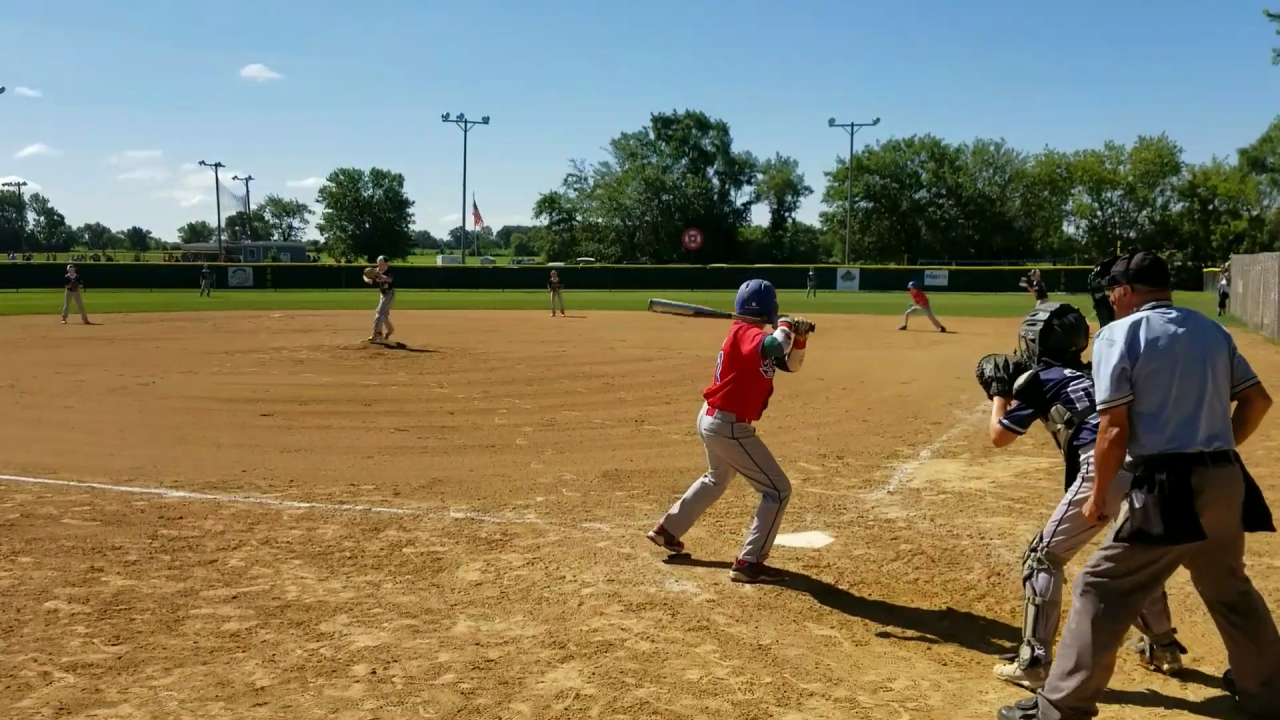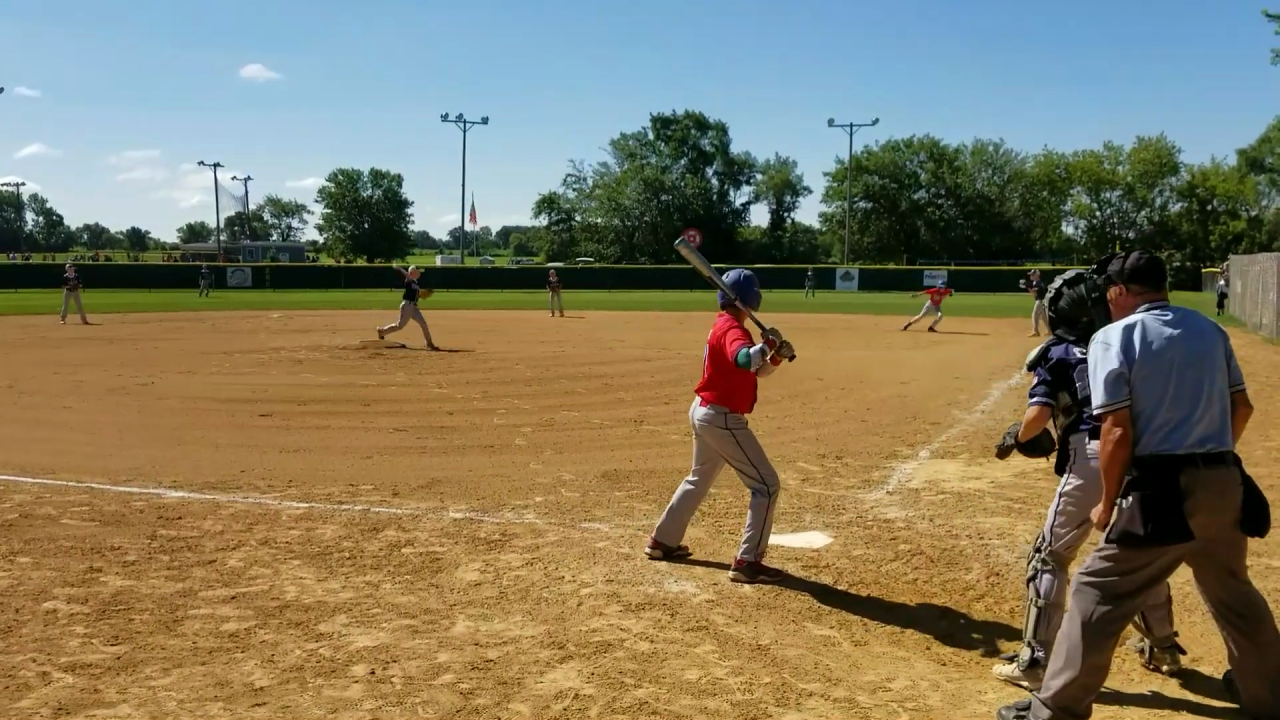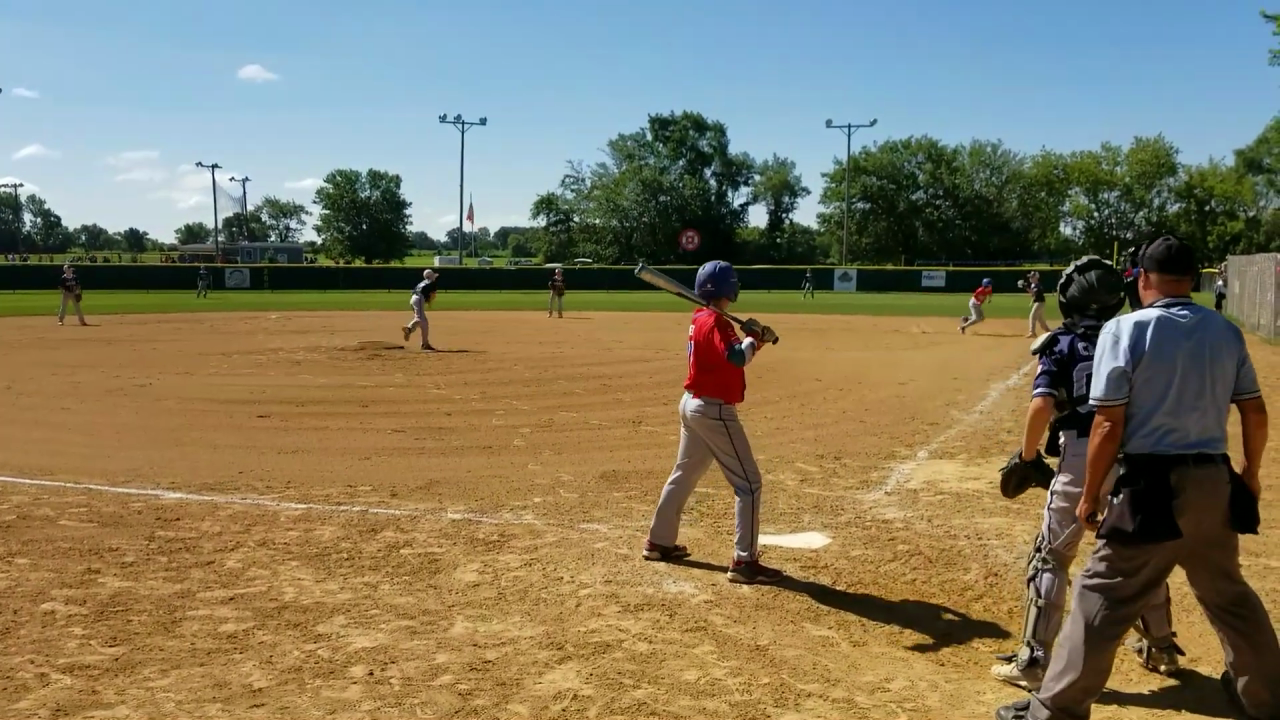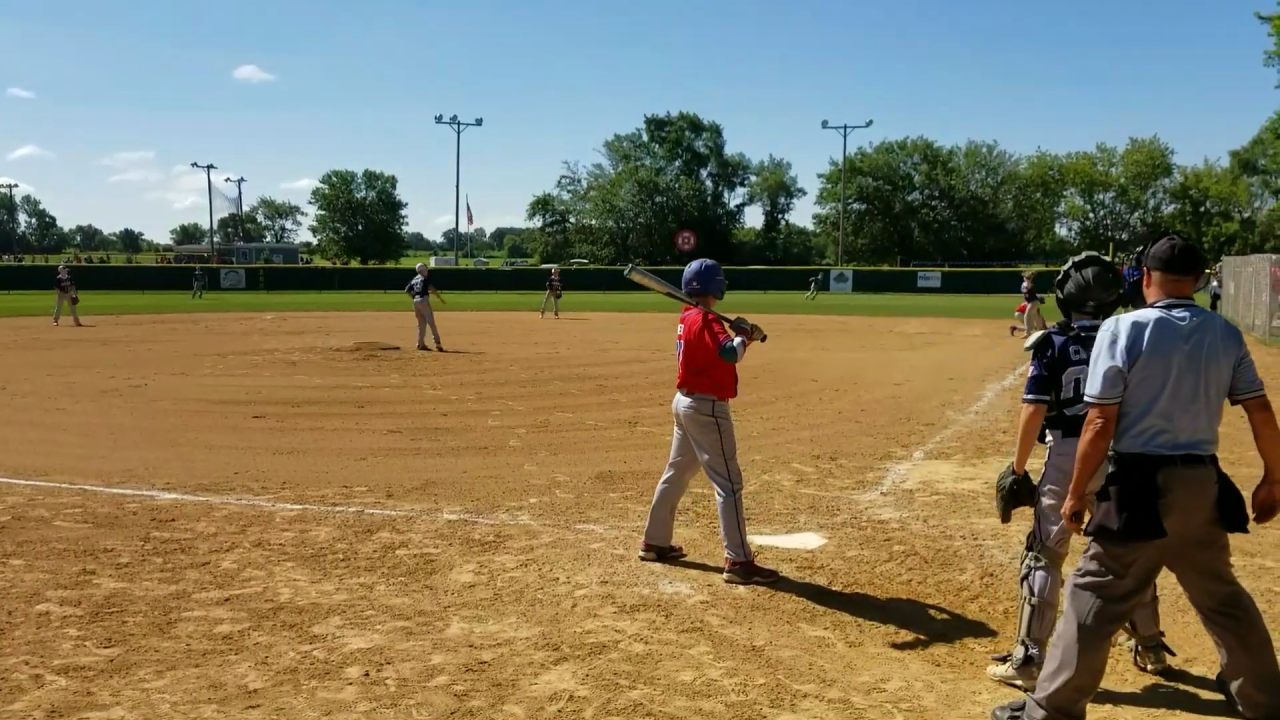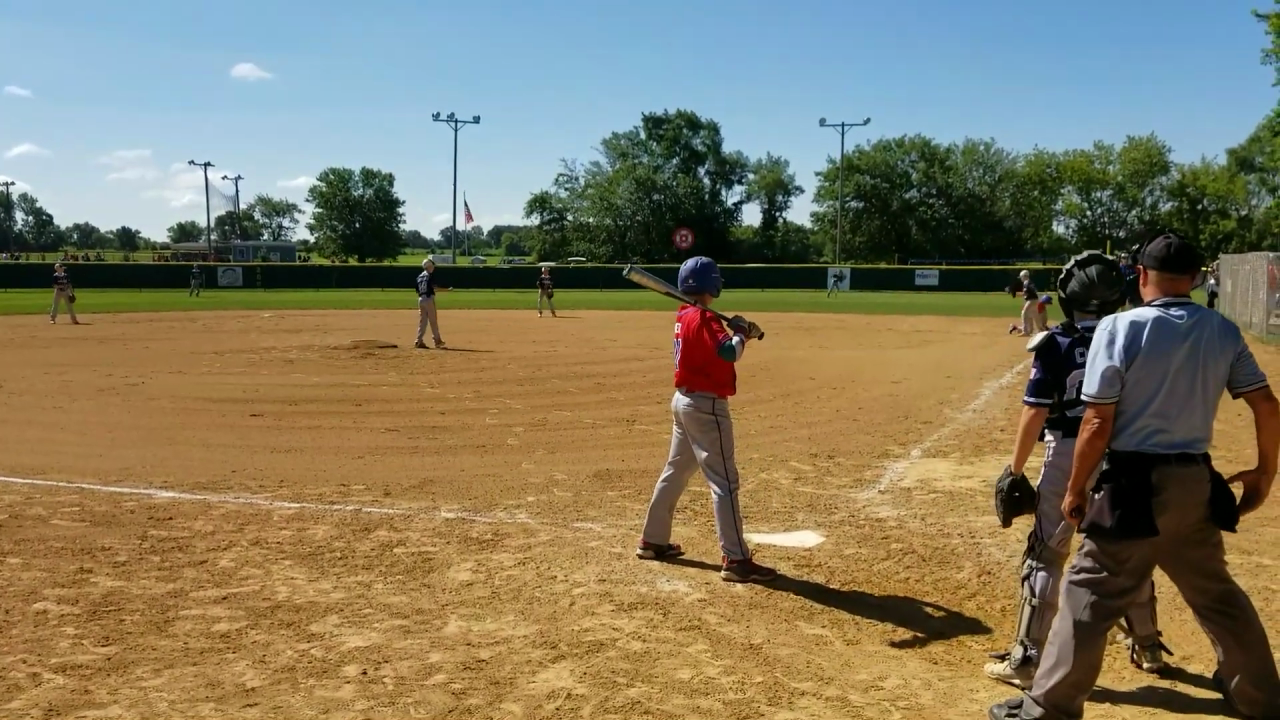
dt=0.4s
person 1, frame 1
left shoulder: (1120, 334)
right shoulder: (1210, 329)
left elbow: (1115, 428)
left wrist: (1098, 495)
left hip: (1168, 487)
right hip: (1226, 480)
left knee: (1102, 591)
right knee: (1231, 591)
person 1, frame 2
left shoulder: (1113, 338)
right shoulder: (1208, 329)
left elbow: (1117, 432)
right elbow: (1241, 407)
left wrist: (1108, 502)
left hip: (1163, 488)
right hip: (1226, 483)
left knee: (1097, 594)
right knee: (1234, 593)
person 1, frame 3
left shoulder: (1124, 330)
right shoulder: (1226, 331)
left elbow: (1109, 426)
left wrist: (1091, 496)
left hip: (1153, 486)
right hip: (1214, 483)
left knee: (1101, 598)
right knee: (1229, 595)
person 1, frame 4
left shoulder: (1123, 329)
right shoulder: (1226, 334)
left elbow: (1100, 424)
left wrist: (1076, 493)
left hip: (1141, 486)
right hip: (1203, 484)
left knee: (1093, 599)
right knee: (1222, 596)
person 1, frame 5
left shoulder: (1120, 328)
right shoulder: (1223, 331)
left elbow: (1097, 424)
left wrist: (1075, 489)
left hip: (1134, 485)
right hip: (1196, 483)
left knee: (1088, 597)
right knee: (1217, 593)
person 2, frame 1
left shoulder: (1039, 380)
right shoulder: (1095, 374)
left elbow: (999, 436)
left wrist: (1000, 393)
left knee: (1043, 557)
left ankle: (1034, 661)
right ankle: (1162, 647)
person 2, frame 2
left shoulder: (1054, 354)
left elbow: (1037, 415)
left wrist: (1019, 437)
left hip: (1092, 458)
left knee: (1049, 557)
left ankle: (1035, 661)
right ankle: (1162, 648)
person 2, frame 3
left shoulder: (1060, 344)
left elbow: (1041, 405)
left wrist: (1027, 456)
left hip: (1082, 456)
left knee: (1050, 557)
left ankle: (1034, 660)
right ankle: (1160, 647)
person 2, frame 4
left shoulder: (1052, 343)
left elbow: (1033, 411)
left wrist: (1018, 468)
left hip: (1067, 457)
left knee: (1043, 554)
left ankle: (1028, 660)
right ankle: (1150, 647)
person 2, frame 5
left shoulder: (1055, 345)
left elbow: (1035, 413)
left wrist: (1014, 469)
left hip: (1068, 457)
left knee: (1045, 555)
left ankle: (1027, 659)
right ankle: (1147, 646)
person 3, frame 1
left shoulder: (747, 334)
right shoulder: (747, 333)
left elbow: (791, 364)
right elbow: (774, 346)
left wrist: (799, 337)
right wrist: (785, 327)
left hip: (712, 419)
right hip: (729, 426)
left knee: (716, 480)
right knee: (777, 490)
left ankle: (668, 528)
right ankle: (749, 563)
person 3, frame 2
left shoulder: (725, 326)
right shoulder: (732, 329)
left elbow: (759, 370)
right elbow: (745, 361)
left wrist: (776, 355)
right wrist: (768, 342)
left hip: (704, 412)
right hip: (722, 419)
left knee: (698, 480)
right knee: (766, 485)
left ankle: (662, 541)
right ankle: (747, 562)
person 3, frame 3
left shoulder: (701, 320)
right shoulder: (716, 323)
left elbow: (732, 357)
right elbow: (738, 358)
left wrist: (757, 341)
right wrist: (753, 336)
left hip: (692, 404)
right hip: (714, 410)
left knee: (684, 475)
right knee: (748, 483)
left ankle: (658, 542)
right ankle: (744, 562)
person 3, frame 4
left shoulder: (688, 318)
right shoulder: (706, 320)
left elbow: (718, 352)
right elbow: (730, 354)
left wrist: (745, 337)
right wrist: (742, 334)
left hip: (685, 402)
right hip: (707, 408)
left knee: (676, 474)
right knee: (729, 484)
left ankle: (654, 542)
right ankle: (738, 562)
person 3, frame 5
left shoulder: (684, 317)
right shoulder: (704, 318)
left elbow: (714, 350)
right elbow: (728, 353)
left wrist: (741, 335)
right wrist: (740, 333)
left hip: (683, 401)
right hip: (706, 406)
left knee: (675, 472)
right knee: (724, 482)
left ankle: (652, 540)
right ankle: (735, 560)
